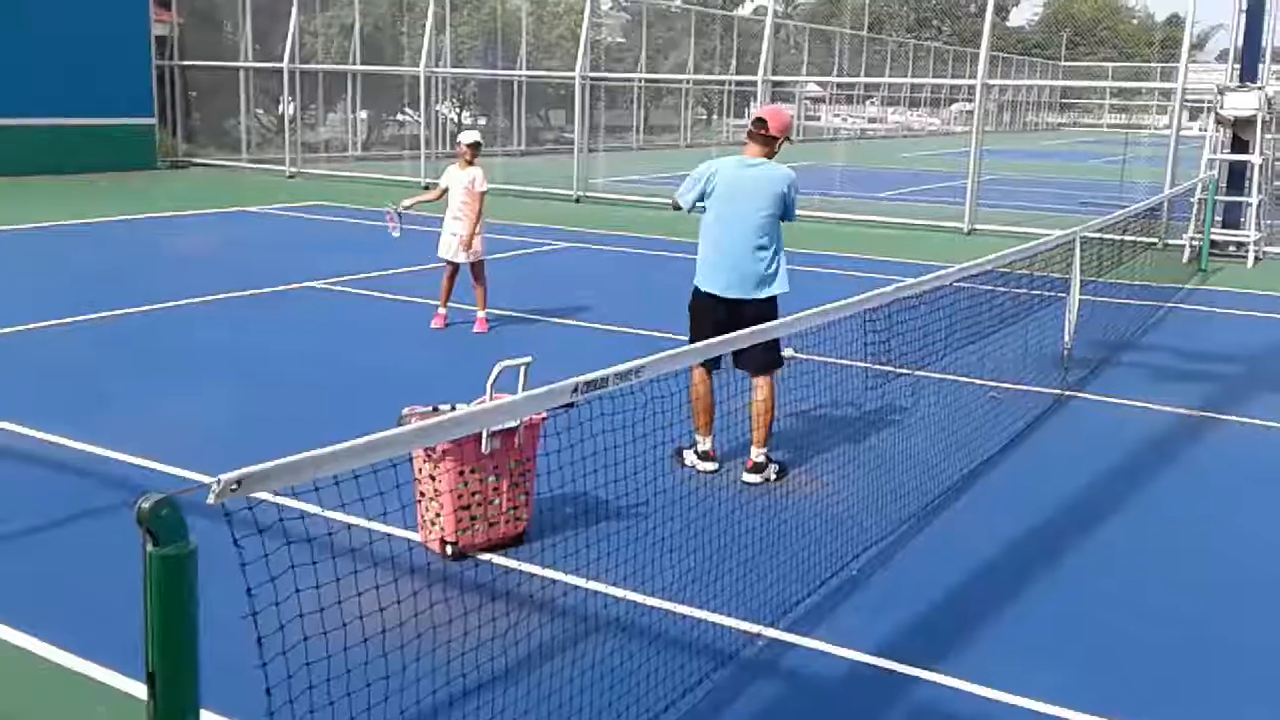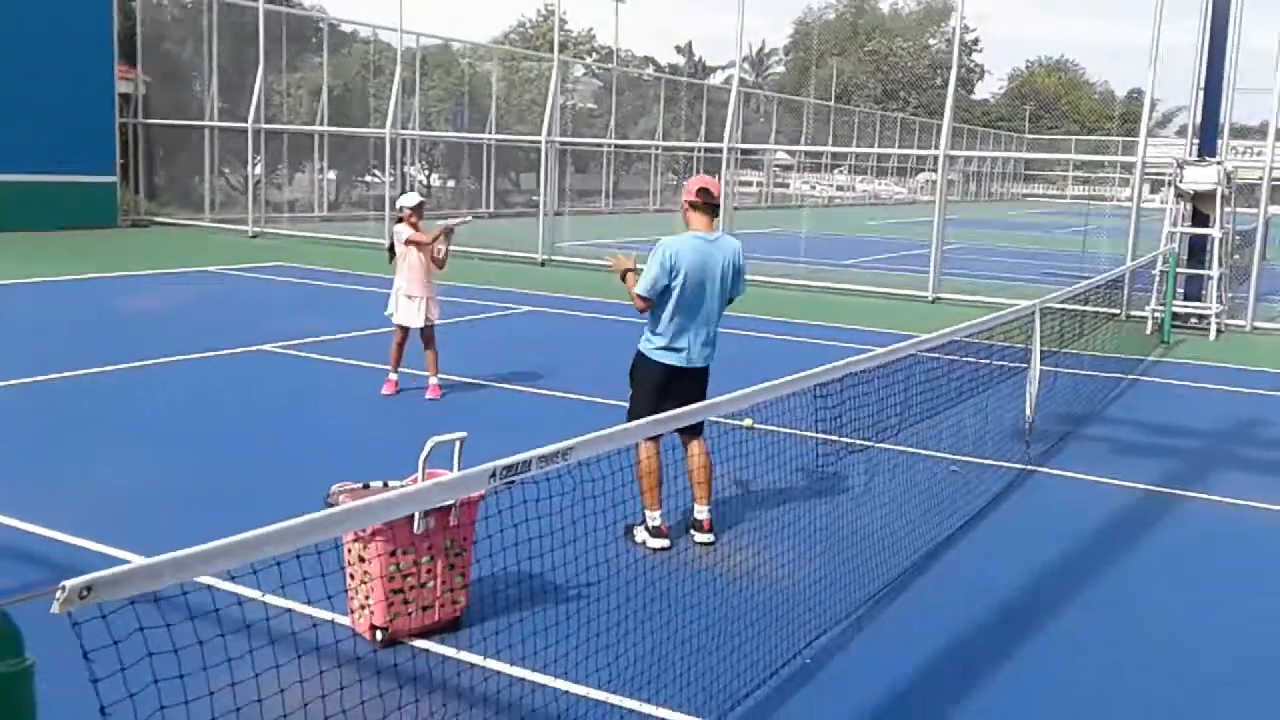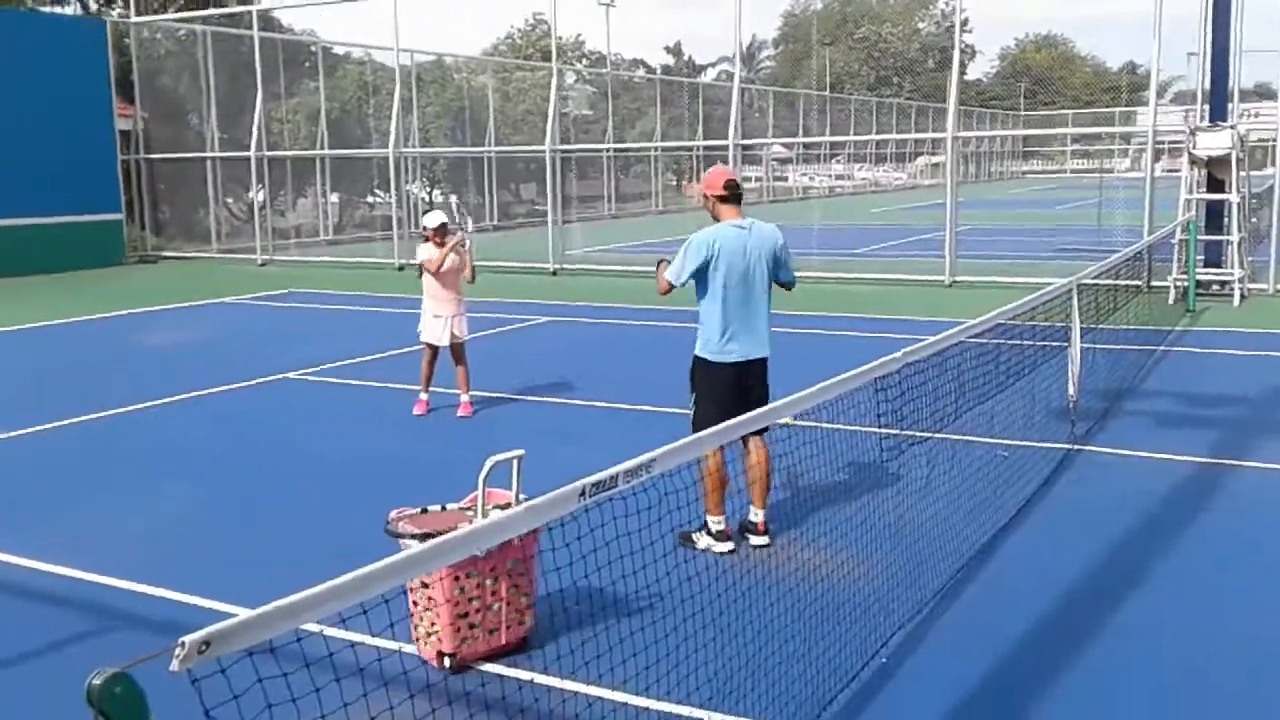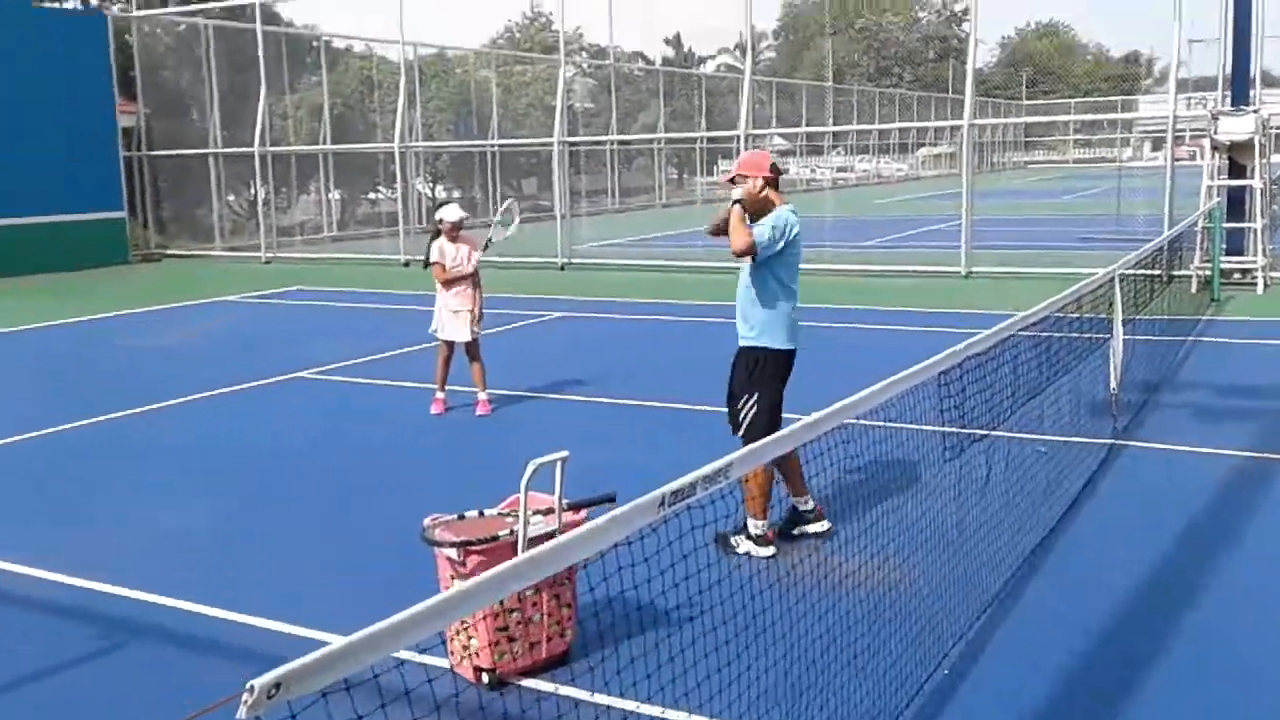
dt=1s
person 1, frame 1
left shoulder: (713, 169)
right shoulder: (784, 177)
left elbow: (678, 202)
left hip: (711, 287)
right hip: (759, 291)
left knee: (701, 366)
right knee: (762, 375)
left ankle: (704, 450)
right ankle: (757, 461)
person 1, frame 2
left shoulder: (669, 247)
right shoulder: (733, 249)
left elbow: (642, 303)
left wrist: (627, 272)
left hip: (658, 358)
right hip: (699, 360)
left knee: (646, 438)
right knee: (694, 437)
left ankle: (654, 525)
right ankle: (702, 519)
person 1, frame 3
left shoulder: (705, 240)
right shoulder: (771, 235)
left elbow: (664, 287)
right elbow: (788, 283)
left wrist: (663, 266)
left hip: (715, 357)
right hip: (756, 354)
right knee: (754, 438)
left ankle: (716, 529)
right ankle: (758, 522)
person 1, frame 4
left shoulder: (779, 220)
right shoulder: (774, 217)
left elbow: (740, 247)
right elbow: (716, 229)
left wrist: (737, 204)
right wrist: (736, 208)
left hip: (764, 344)
right hip: (768, 341)
left knee: (753, 439)
right knee: (765, 433)
left ankle: (757, 533)
right ankle: (805, 509)
person 2, frame 1
left shoulder: (477, 173)
right shoulder: (450, 170)
left elbow: (478, 208)
right elbow: (437, 193)
left wrist: (470, 234)
right wrist: (413, 200)
left hip: (470, 231)
right hip: (451, 229)
left knee: (478, 274)
right knee: (450, 272)
left ankle: (481, 316)
right ankle: (441, 312)
person 2, frame 2
left shoulder: (426, 234)
right shoulder: (399, 230)
left elbow: (439, 265)
right elbow: (426, 241)
left wrist: (446, 242)
right wrist: (442, 230)
left hip: (426, 292)
right hip: (405, 292)
left knee: (428, 339)
right knee: (399, 337)
left ankle: (433, 382)
right ankle: (392, 378)
person 2, frame 3
left shoulder: (457, 251)
right shoulder: (423, 249)
left elbow: (469, 278)
right elbow: (434, 268)
left wrist: (466, 250)
right wrist: (449, 246)
left hip: (454, 310)
right hip: (433, 310)
left knee: (459, 355)
right knee: (429, 355)
left ankle: (465, 399)
right ankle: (423, 398)
person 2, frame 4
left shoulder: (469, 243)
right shoulder: (438, 246)
left elbow: (475, 277)
right elbow: (441, 278)
left wrist: (478, 304)
right wrist: (466, 271)
left hip: (469, 306)
right hip: (448, 307)
left knee: (474, 353)
right knee: (445, 353)
left ankle: (483, 397)
right ankle: (440, 397)
